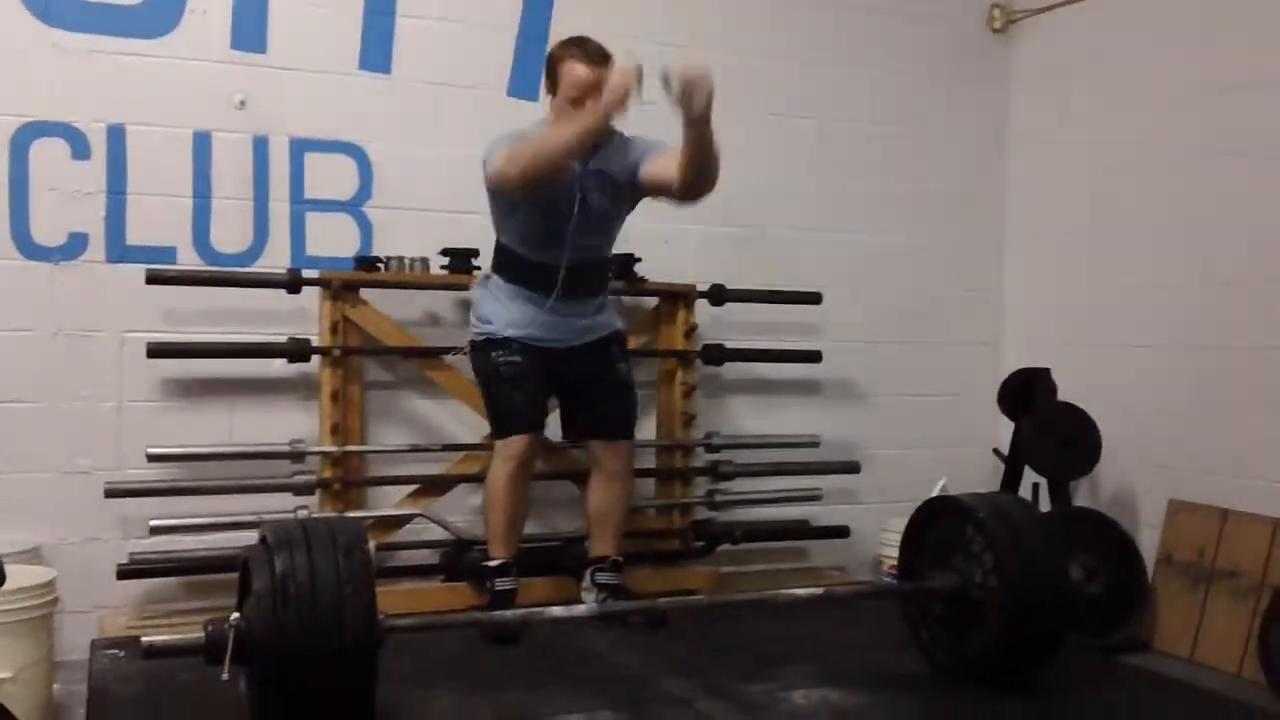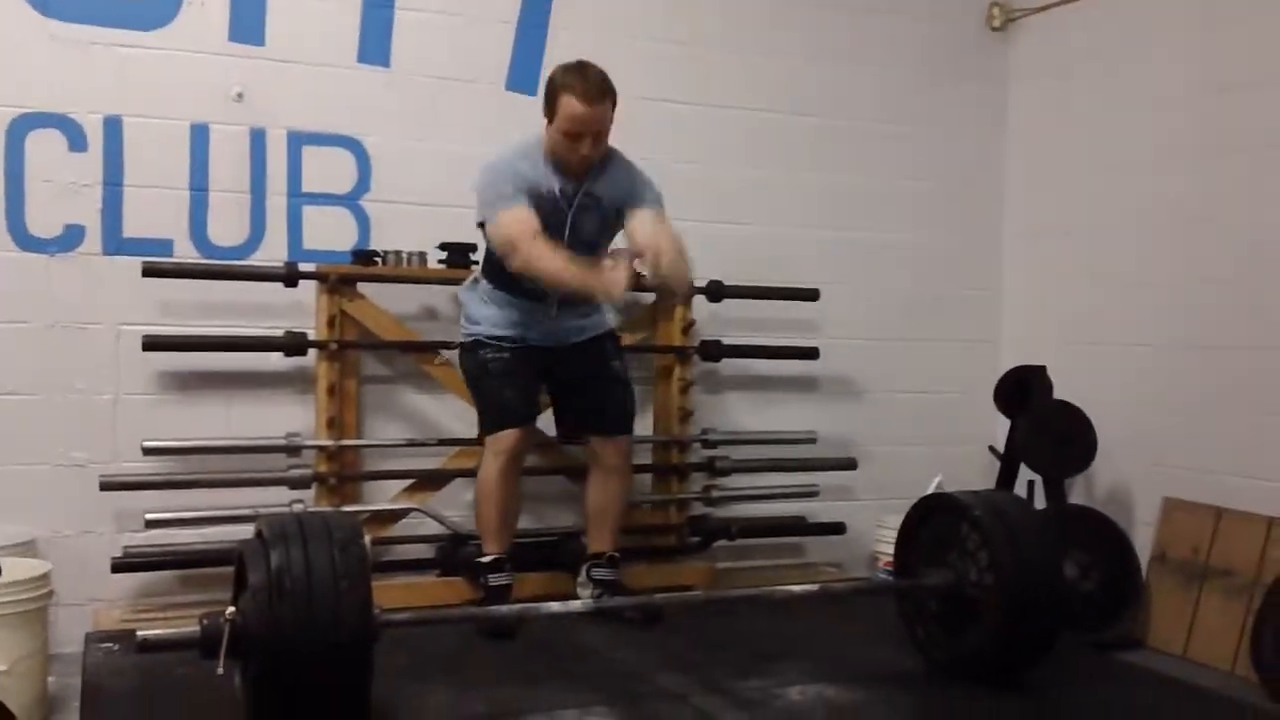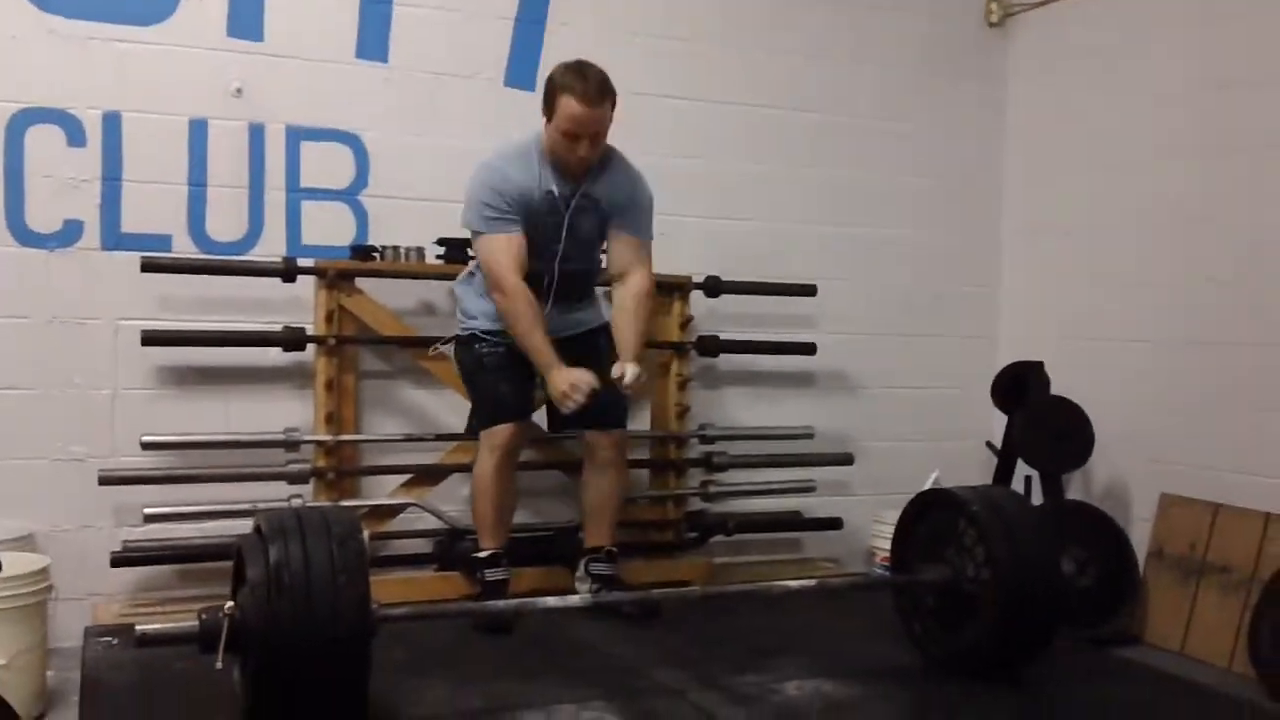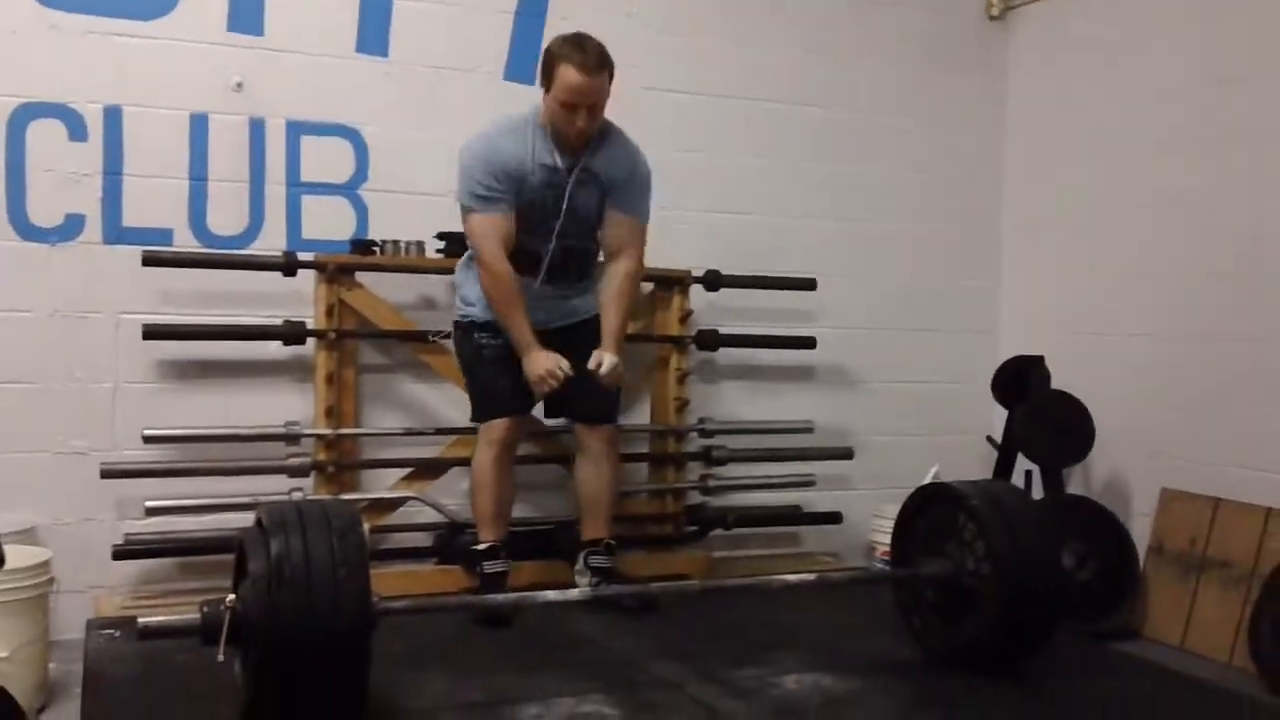
dt=0.1s
person 1, frame 1
left shoulder: (629, 154)
right shoulder: (516, 148)
left elbow: (692, 183)
right elbow: (525, 171)
left wrist: (697, 119)
right wrist: (586, 118)
left hip: (592, 329)
right hip: (512, 326)
left knee: (613, 448)
right knee: (516, 447)
left ankle: (602, 582)
right ankle: (499, 586)
person 1, frame 2
left shoulder: (626, 181)
right shoulder: (508, 173)
left elbow: (656, 236)
right elbow: (524, 252)
left wrist: (667, 263)
right wrist: (594, 278)
left hip: (583, 332)
right hip: (502, 327)
left knee: (613, 446)
right knee: (508, 440)
left ankle: (601, 577)
right ankle: (494, 584)
person 1, frame 3
left shoulder: (626, 184)
right shoulder: (501, 176)
left elbow: (634, 276)
right elbow: (506, 283)
left wrist: (628, 360)
right wrist: (553, 372)
left hip: (580, 324)
right hip: (494, 325)
left knee: (608, 441)
right knee: (503, 435)
left ankle: (598, 571)
right ankle: (490, 576)
person 1, frame 4
left shoulder: (625, 161)
right shoulder: (493, 150)
left elbow: (623, 260)
right elbow: (492, 261)
left wrist: (610, 346)
right wrist: (530, 351)
left hip: (576, 311)
right hip: (492, 311)
left knee: (598, 431)
right knee: (501, 428)
left ankle: (596, 562)
right ankle: (490, 567)
